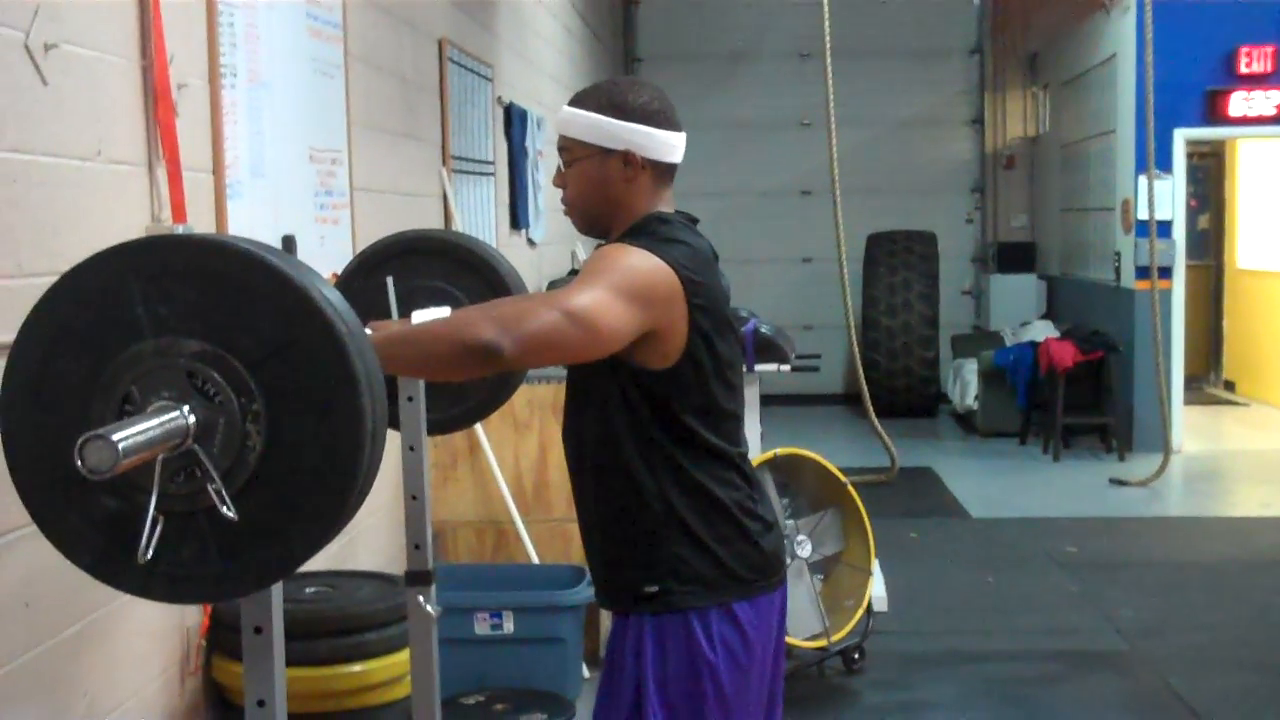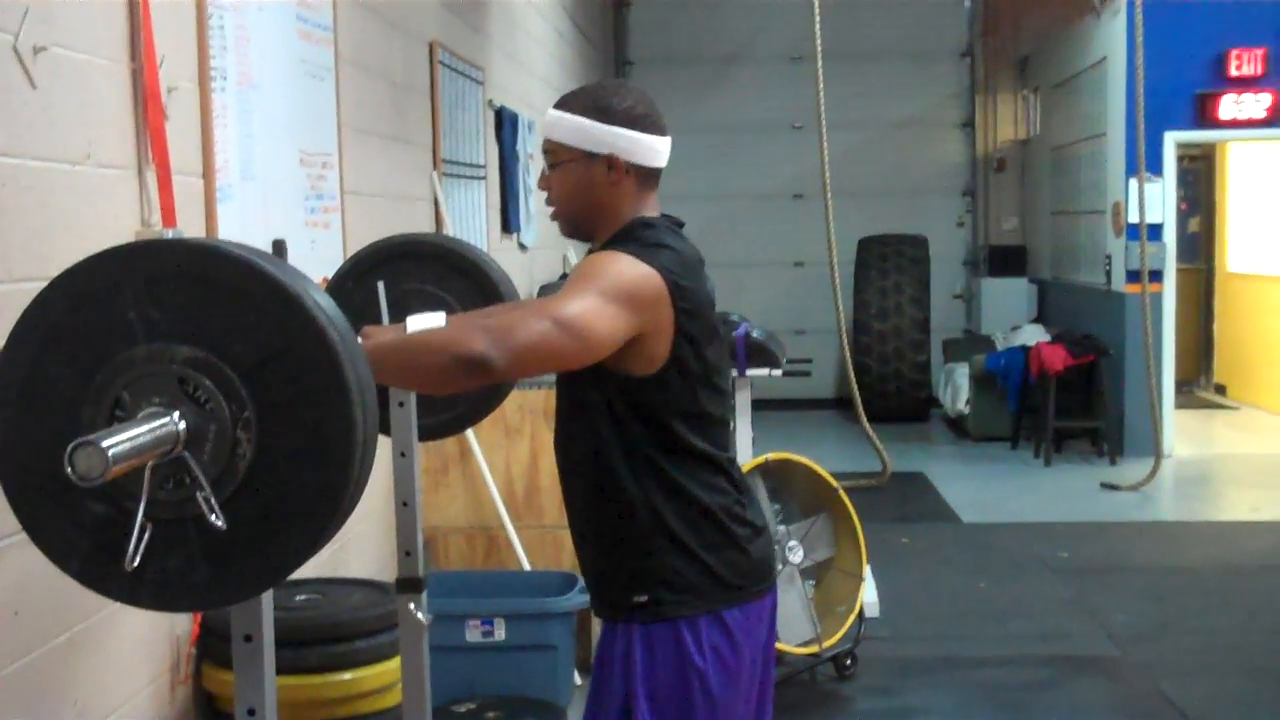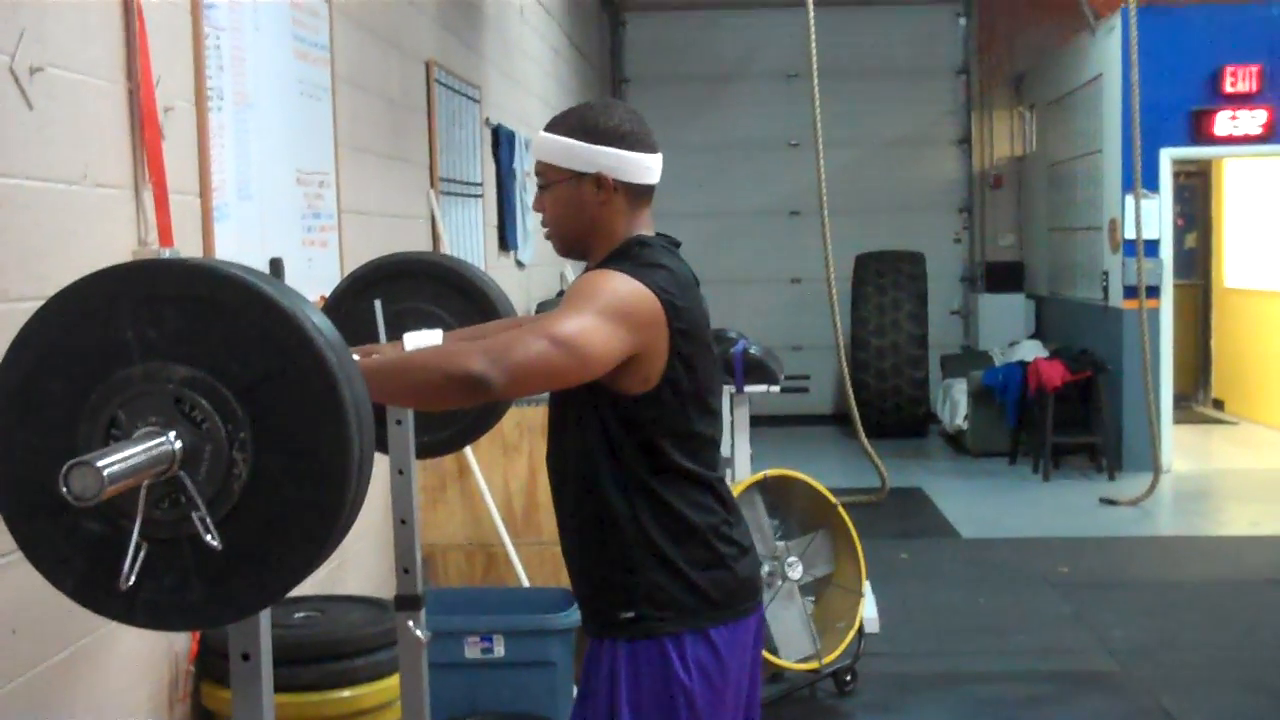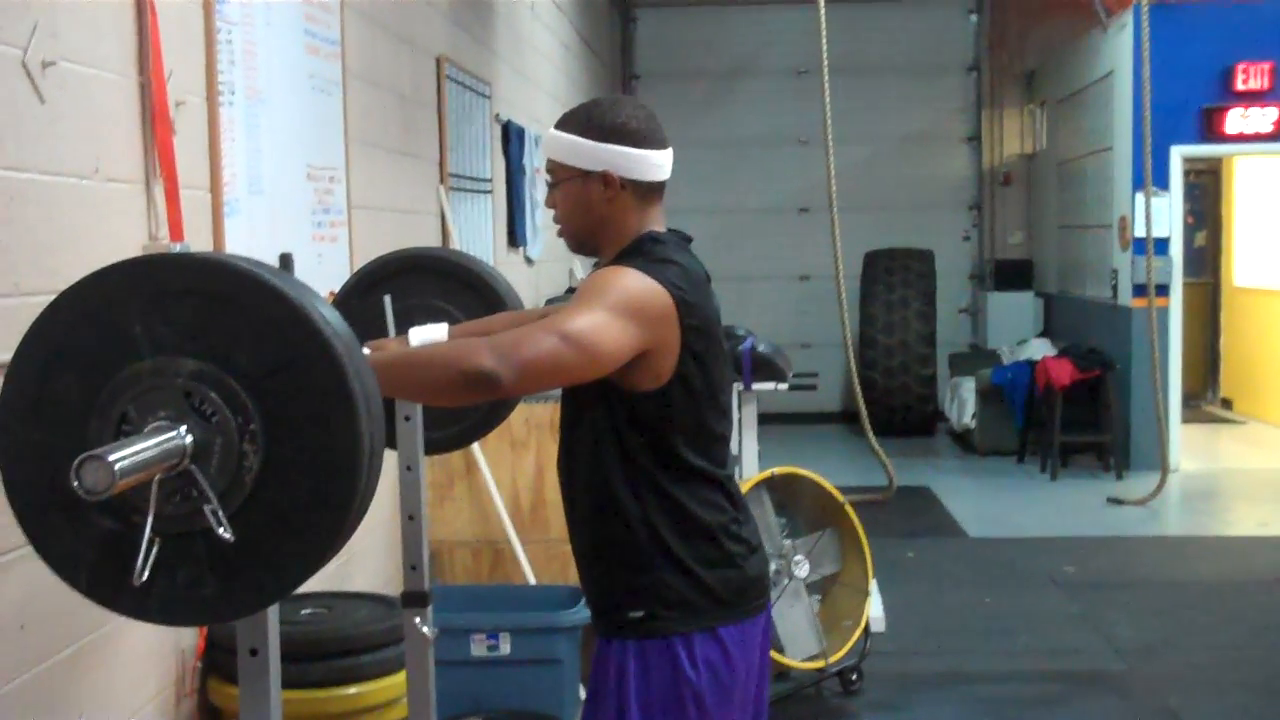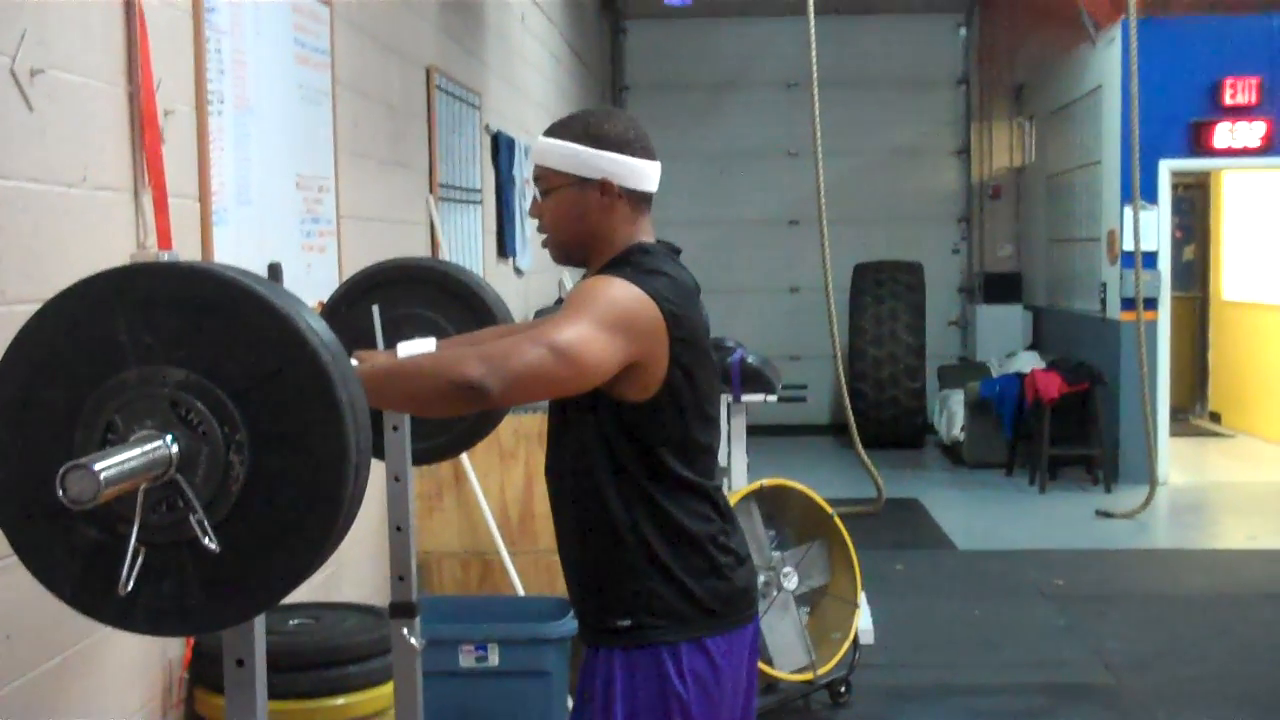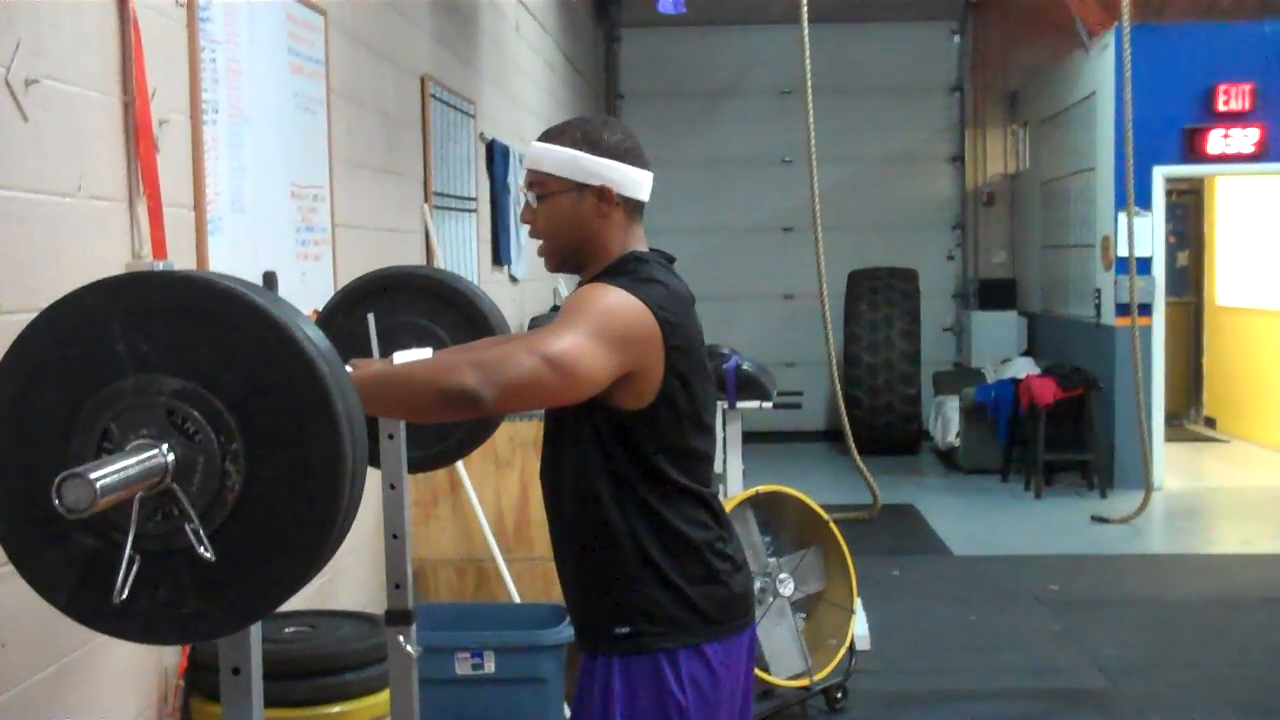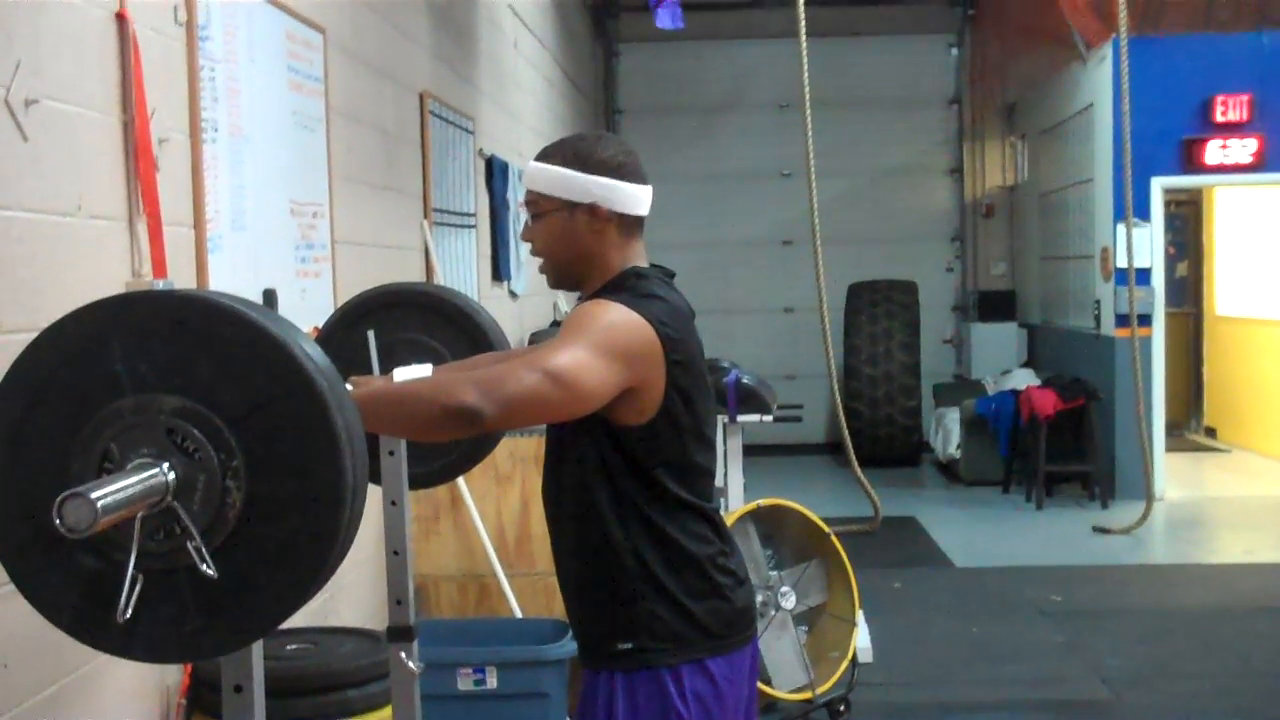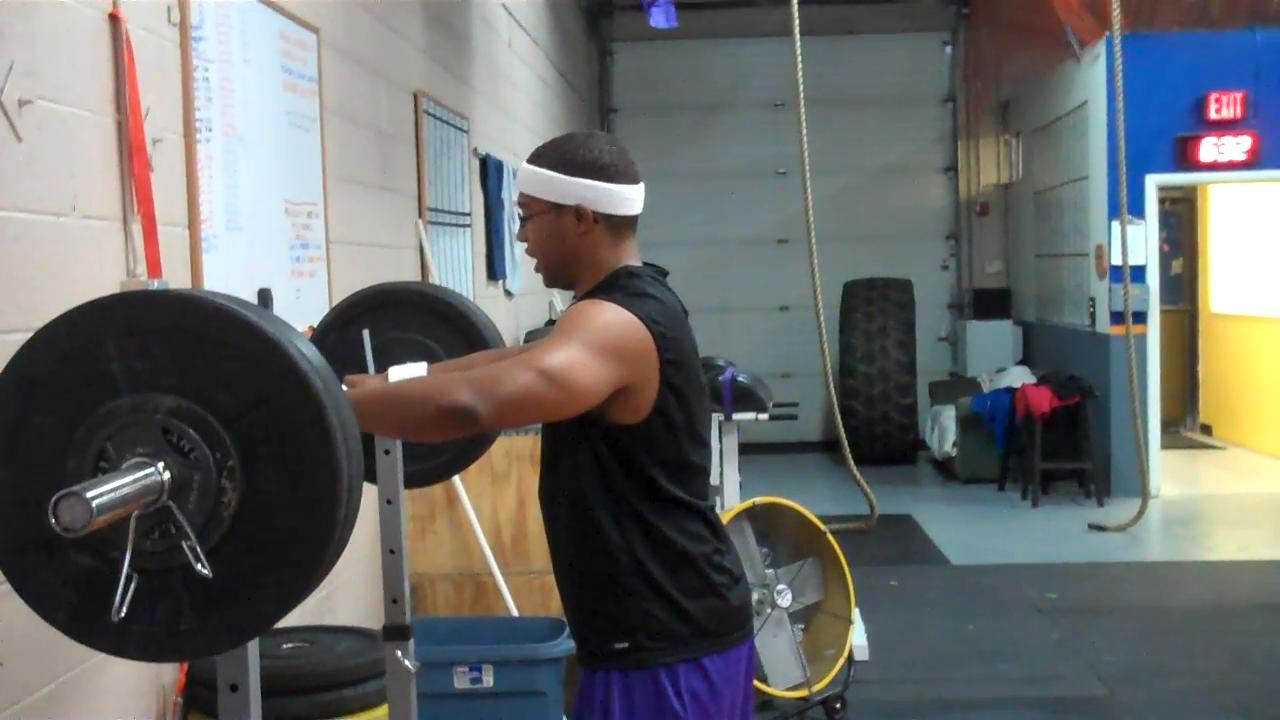
dt=0.3s
person 1, frame 1
left shoulder: (645, 271)
right shoulder: (670, 254)
left elbow: (496, 342)
right elbow: (542, 312)
right wrist: (401, 331)
left hip: (693, 590)
right hip: (722, 569)
person 1, frame 2
left shoulder: (631, 277)
right shoulder: (655, 258)
left elbow: (486, 353)
right elbow: (534, 318)
right wrist: (399, 337)
left hip: (683, 597)
right hip: (712, 575)
person 1, frame 3
left shoulder: (626, 295)
right shoulder: (651, 276)
left elbow: (482, 372)
right elbow: (535, 333)
right wrist: (396, 355)
left hip: (668, 615)
right hip: (703, 591)
person 1, frame 4
left shoulder: (638, 291)
right shoulder: (662, 272)
left elbow: (491, 368)
right elbow: (545, 324)
right wrist: (411, 348)
left hip: (677, 613)
right hip: (709, 591)
person 1, frame 5
left shoulder: (625, 301)
right shoulder: (649, 284)
left elbow: (479, 379)
right elbow: (530, 339)
right wrist: (391, 363)
left hip: (665, 624)
right hip: (697, 601)
person 1, frame 6
left shoulder: (621, 309)
right shoulder: (641, 291)
left elbow: (473, 386)
right elbow: (522, 350)
right wrist: (382, 372)
left hip: (663, 631)
right hip: (690, 609)
person 1, frame 7
left shoulder: (622, 326)
right shoulder: (643, 308)
left elbow: (475, 403)
right elbow: (525, 366)
right wrist: (389, 386)
left hip: (665, 646)
right hip: (694, 623)
person 1, frame 8
left shoulder: (615, 325)
right shoulder: (637, 304)
left elbow: (468, 403)
right elbow: (522, 362)
right wrist: (387, 385)
left hip: (662, 645)
right hip: (689, 622)
